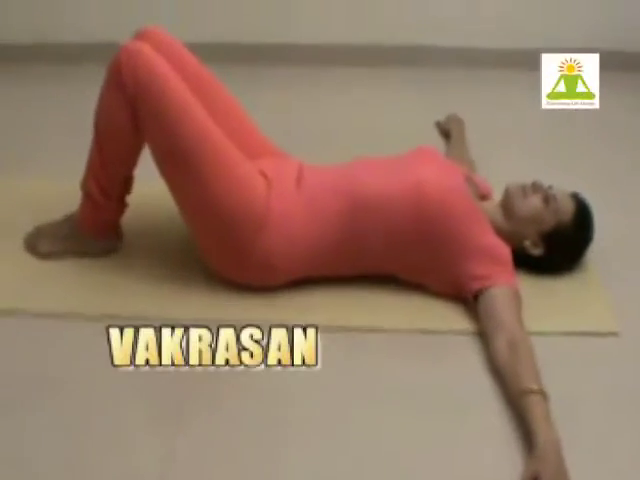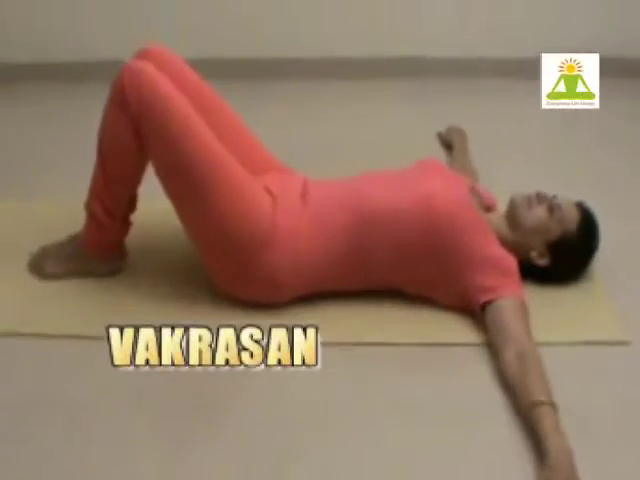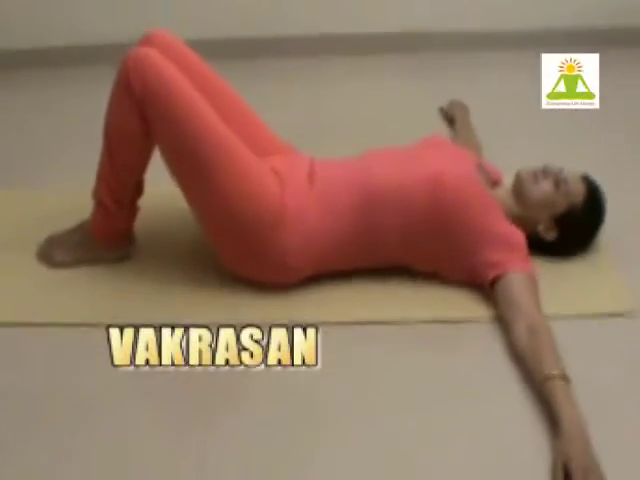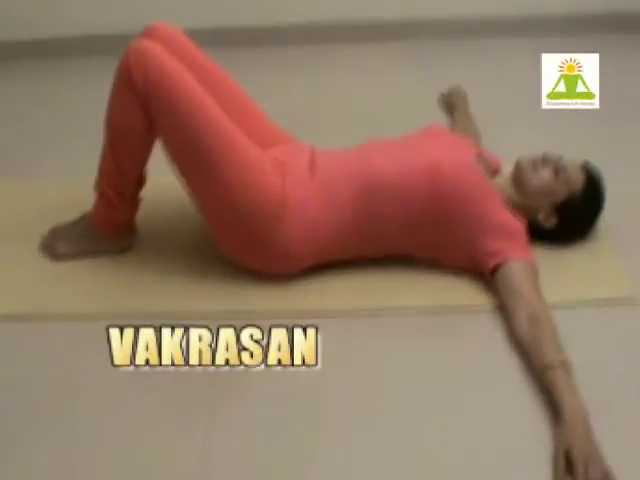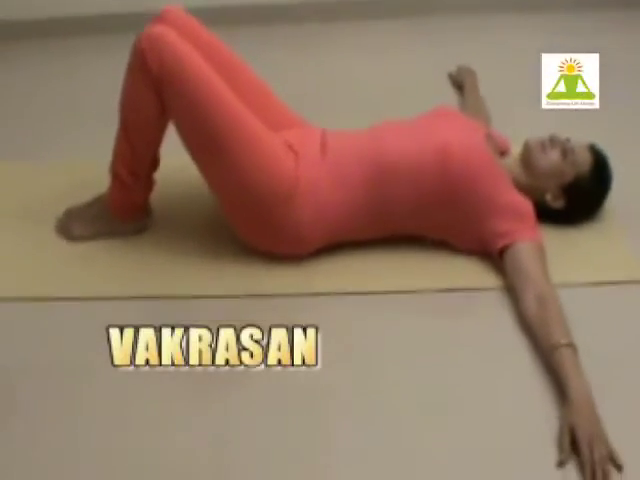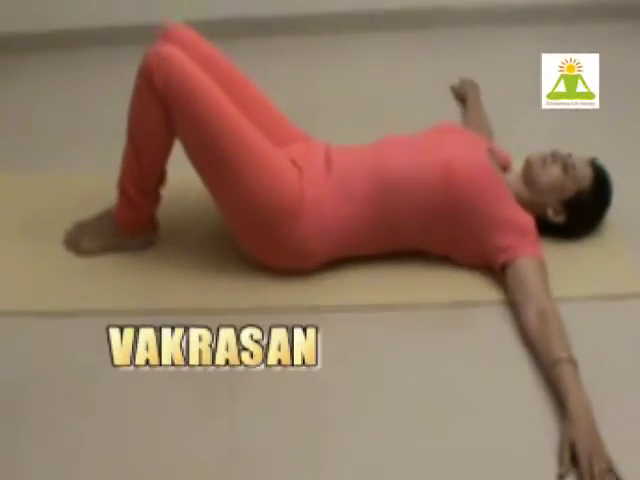
dt=0.1s
person 1, frame 1
left shoulder: (488, 256)
right shoulder: (472, 191)
left elbow: (507, 339)
right wrist: (456, 127)
left hip: (257, 230)
right hip: (277, 178)
left knee: (134, 64)
right knee: (150, 41)
left ankle: (94, 227)
right ankle: (98, 219)
person 1, frame 2
left shoulder: (493, 267)
right shoulder: (476, 202)
left elbow: (516, 350)
right wrist: (457, 138)
left hip: (263, 248)
right hip: (281, 196)
left knee: (136, 81)
right knee: (151, 58)
left ankle: (99, 248)
right ankle: (104, 239)
person 1, frame 3
left shoulder: (503, 243)
right shoulder: (483, 177)
left elbow: (527, 325)
left wrist: (570, 424)
right wrist: (459, 113)
left hip: (273, 231)
right hip: (289, 178)
left knee: (142, 69)
right knee: (156, 44)
left ankle: (107, 236)
right ankle: (111, 227)
person 1, frame 4
left shoulder: (502, 232)
right shoulder: (481, 166)
left elbow: (529, 314)
left wrist: (573, 415)
right wrist: (458, 99)
left hip: (273, 221)
right hip: (290, 167)
left knee: (143, 61)
right knee: (156, 37)
left ankle: (109, 226)
right ankle: (114, 216)
person 1, frame 5
left shoulder: (511, 213)
right shoulder: (490, 147)
left elbow: (537, 296)
left wrist: (579, 397)
right wrist: (468, 78)
left hip: (287, 203)
right hip: (302, 150)
left knee: (156, 46)
right knee: (170, 21)
left ankle: (123, 208)
right ankle: (129, 195)
person 1, frame 6
left shoulder: (512, 228)
right shoulder: (489, 158)
left elbow: (538, 310)
right elbow: (473, 124)
left wrist: (578, 410)
right wrist: (471, 91)
left hip: (292, 216)
right hip: (306, 163)
left knee: (162, 66)
right knee: (175, 41)
left ankle: (131, 224)
right ankle: (135, 213)
